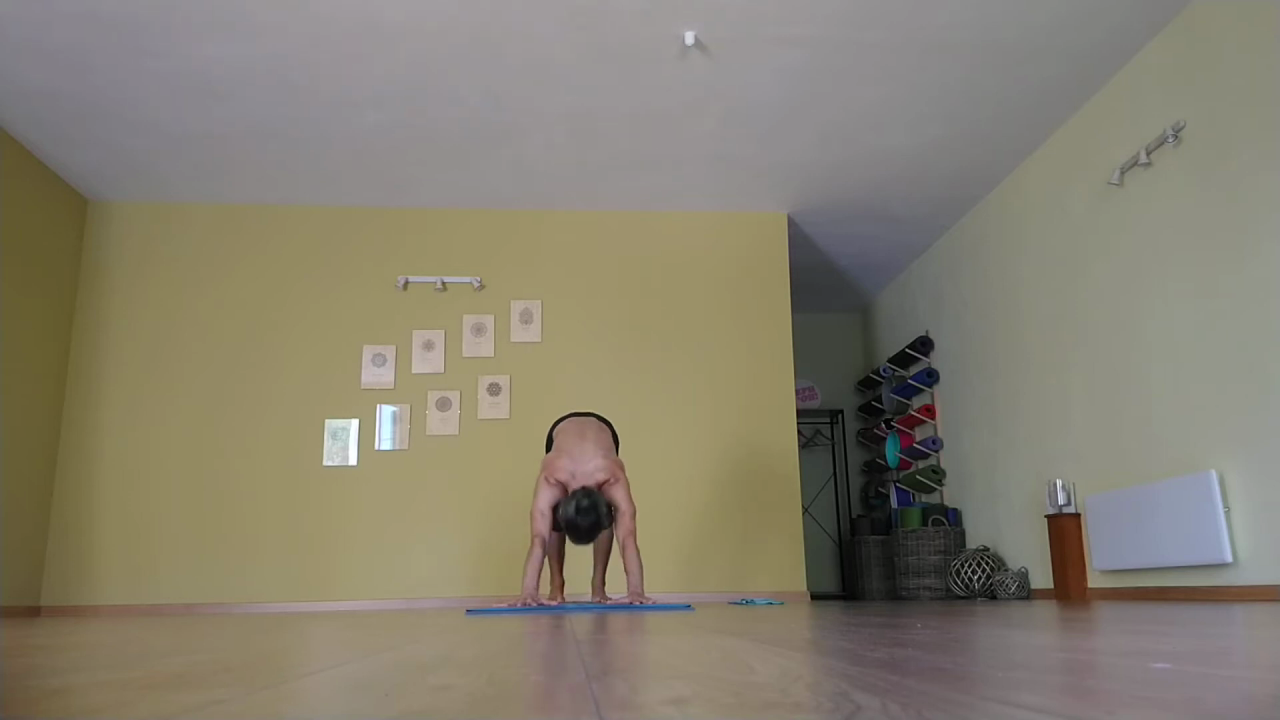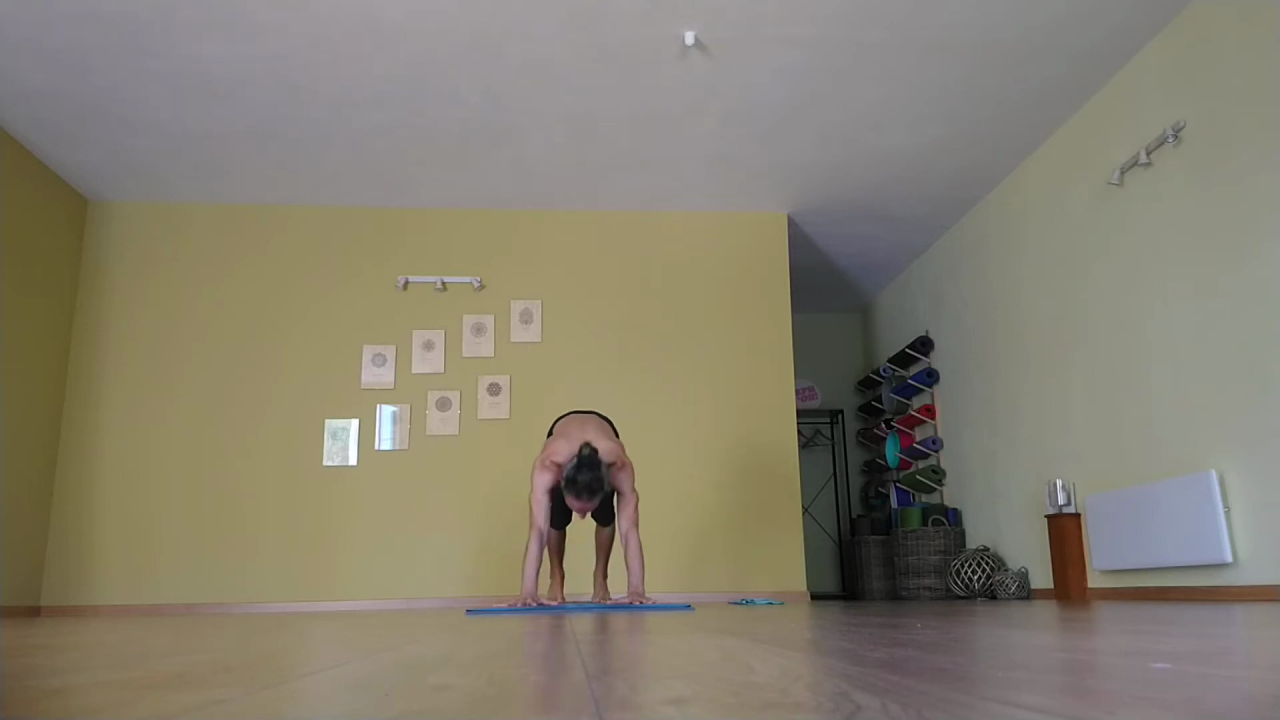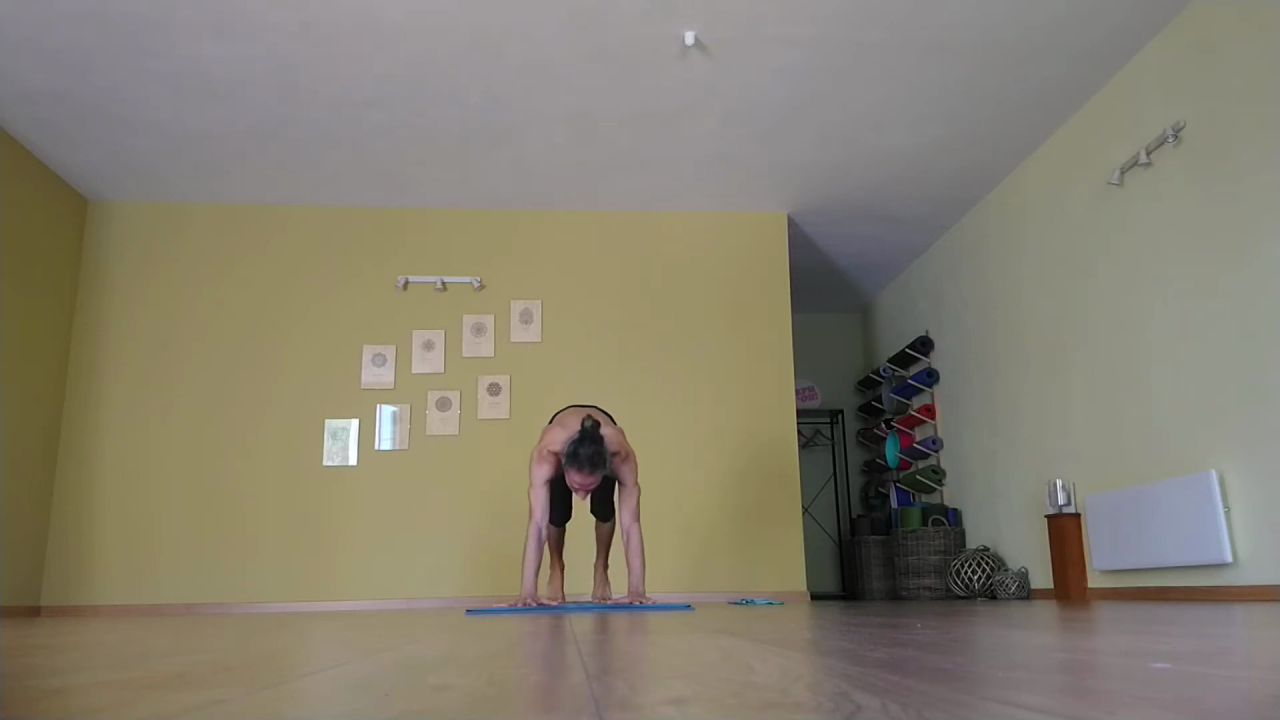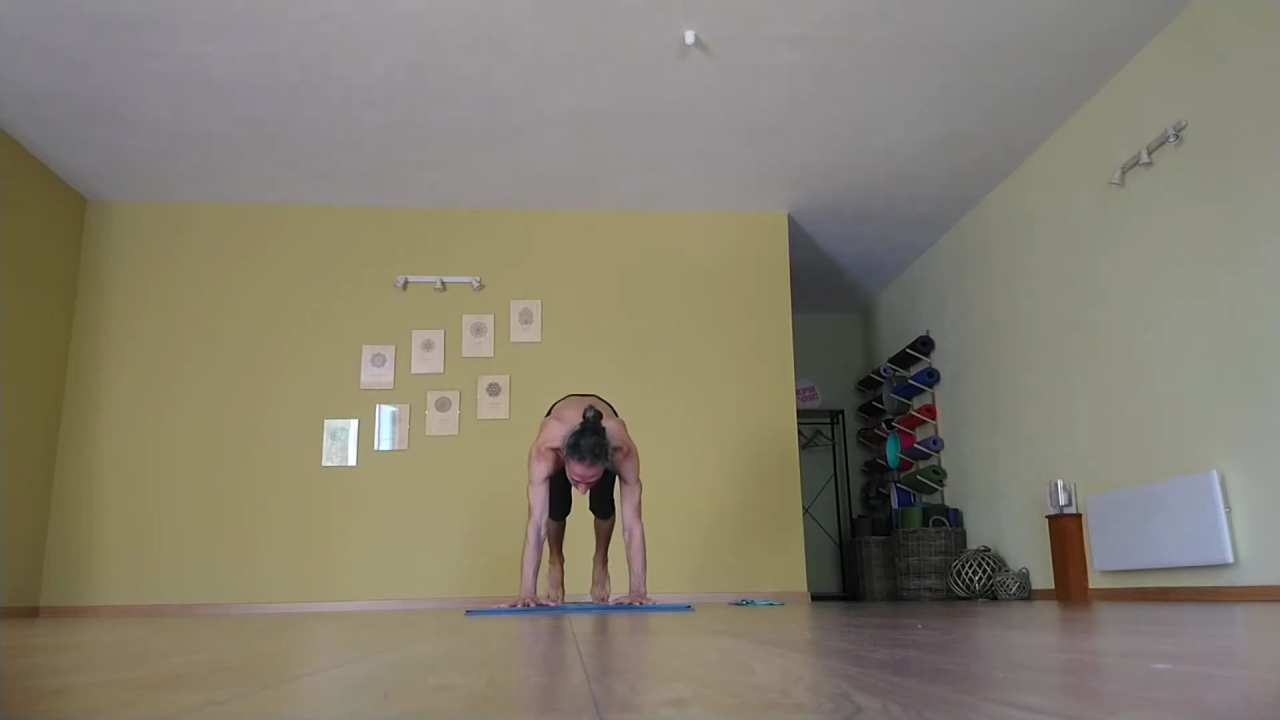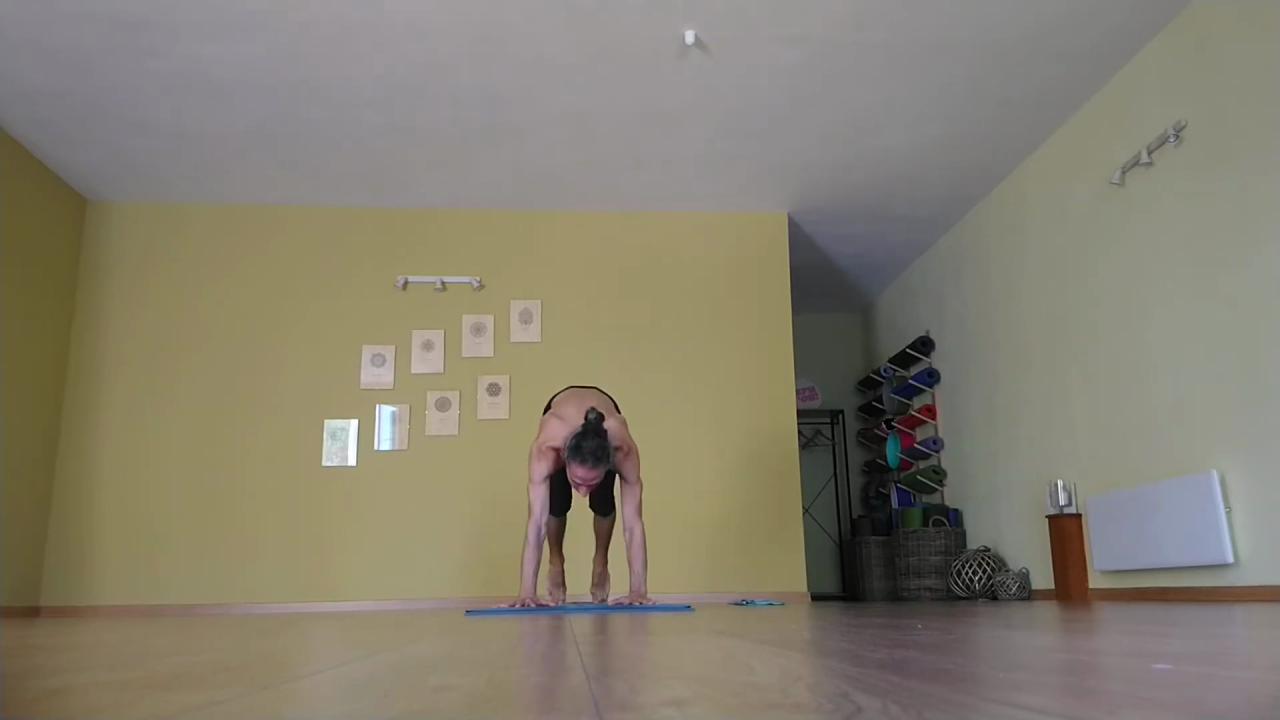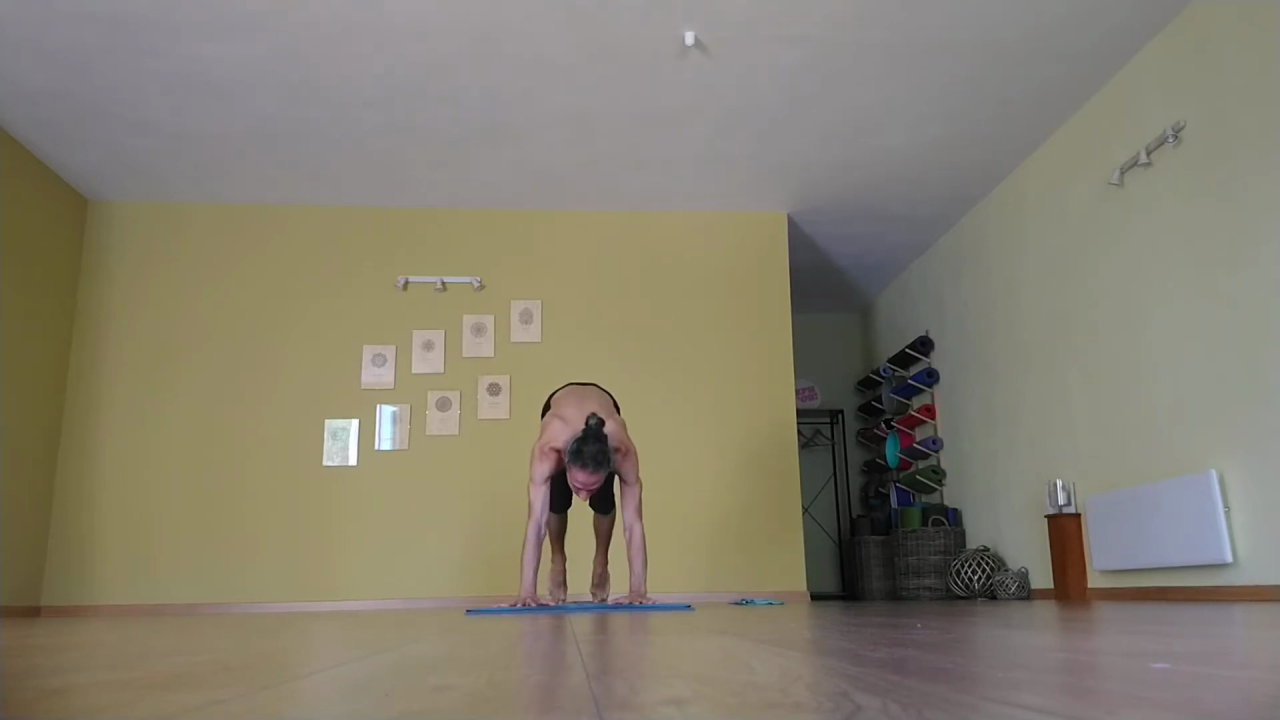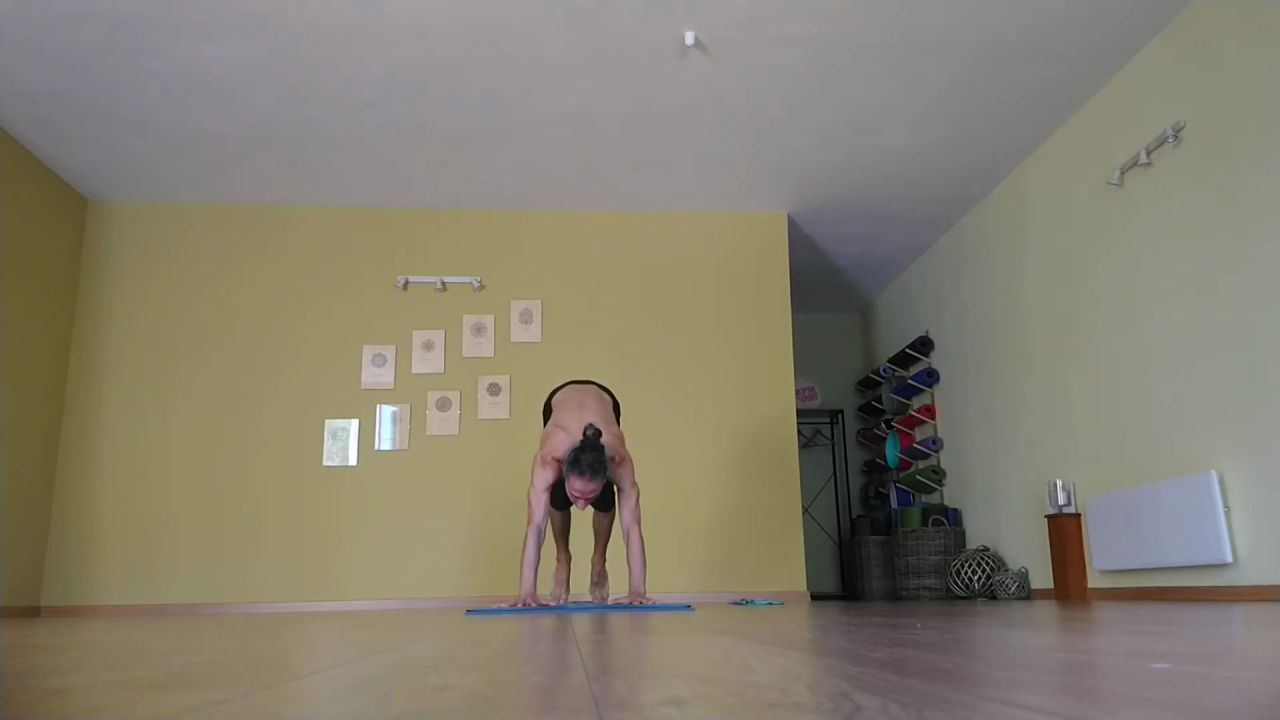
dt=0.2s
person 1, frame 1
left shoulder: (613, 480)
right shoulder: (552, 480)
left elbow: (628, 538)
right elbow: (539, 540)
left wrist: (636, 591)
right wrist: (528, 592)
left knee: (606, 519)
right knee: (553, 521)
left ankle: (599, 585)
right ankle: (556, 584)
person 1, frame 2
left shoulder: (618, 465)
right shoulder: (548, 465)
left elbow: (630, 530)
right elbow: (537, 530)
left wrist: (636, 590)
right wrist: (527, 592)
left knee: (605, 515)
right knee: (557, 516)
left ankle: (601, 578)
right ankle: (556, 578)
person 1, frame 3
left shoulder: (621, 455)
right shoulder: (546, 454)
left elbow: (631, 525)
right elbow: (537, 524)
left wrist: (637, 590)
left knee: (603, 510)
right knee: (557, 512)
left ankle: (601, 569)
right ankle: (556, 568)
person 1, frame 4
left shoulder: (623, 451)
right shoulder: (545, 450)
left elbow: (632, 523)
right elbow: (536, 522)
left knee: (602, 505)
right knee: (557, 507)
left ankle: (600, 563)
right ankle: (555, 563)
person 1, frame 5
left shoulder: (624, 450)
right shoulder: (545, 449)
left elbow: (633, 522)
right elbow: (536, 521)
left knee: (603, 503)
right knee: (557, 504)
left ankle: (601, 562)
right ankle: (555, 562)
person 1, frame 6
left shoulder: (622, 451)
right shoulder: (548, 450)
left elbow: (633, 523)
right elbow: (536, 521)
left knee: (603, 501)
right knee: (557, 500)
left ankle: (601, 562)
right ankle: (557, 560)
person 1, frame 7
left shoulder: (618, 459)
right shoulder: (548, 459)
left elbow: (631, 526)
right elbow: (535, 526)
left wrist: (637, 590)
right wrist: (526, 591)
left knee: (604, 500)
right knee: (558, 498)
left ankle: (599, 562)
right ankle: (562, 559)
